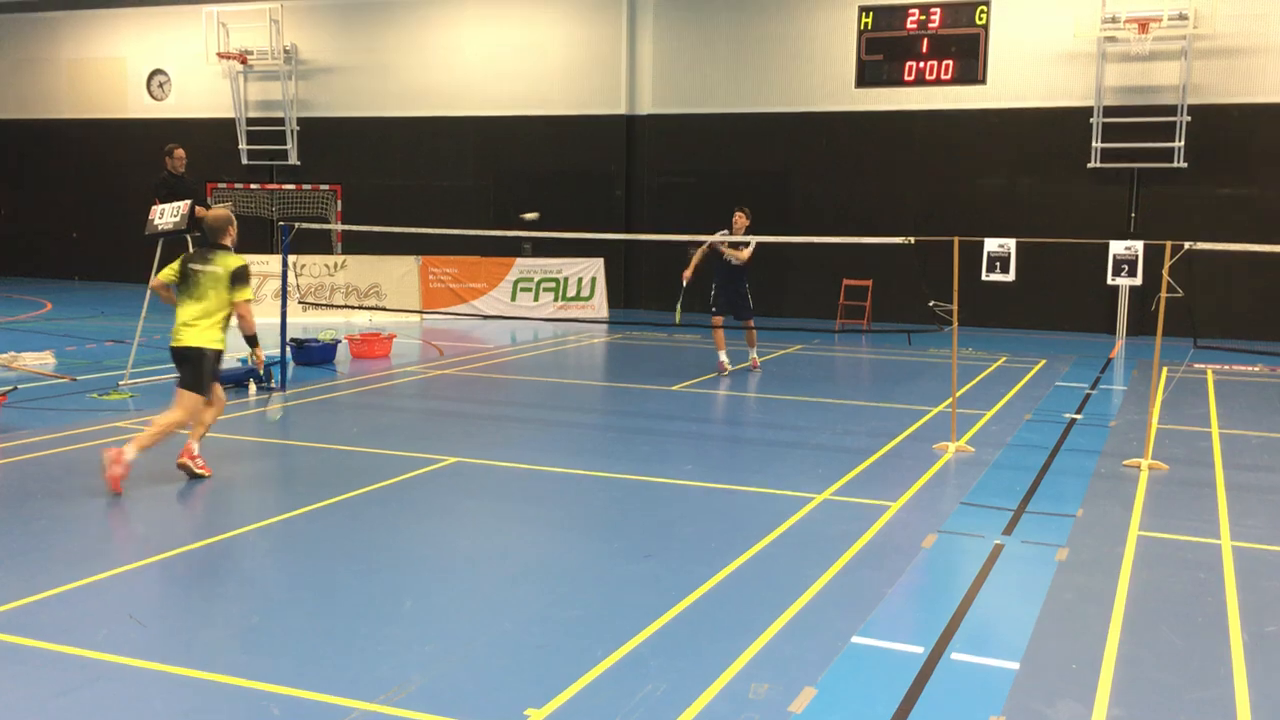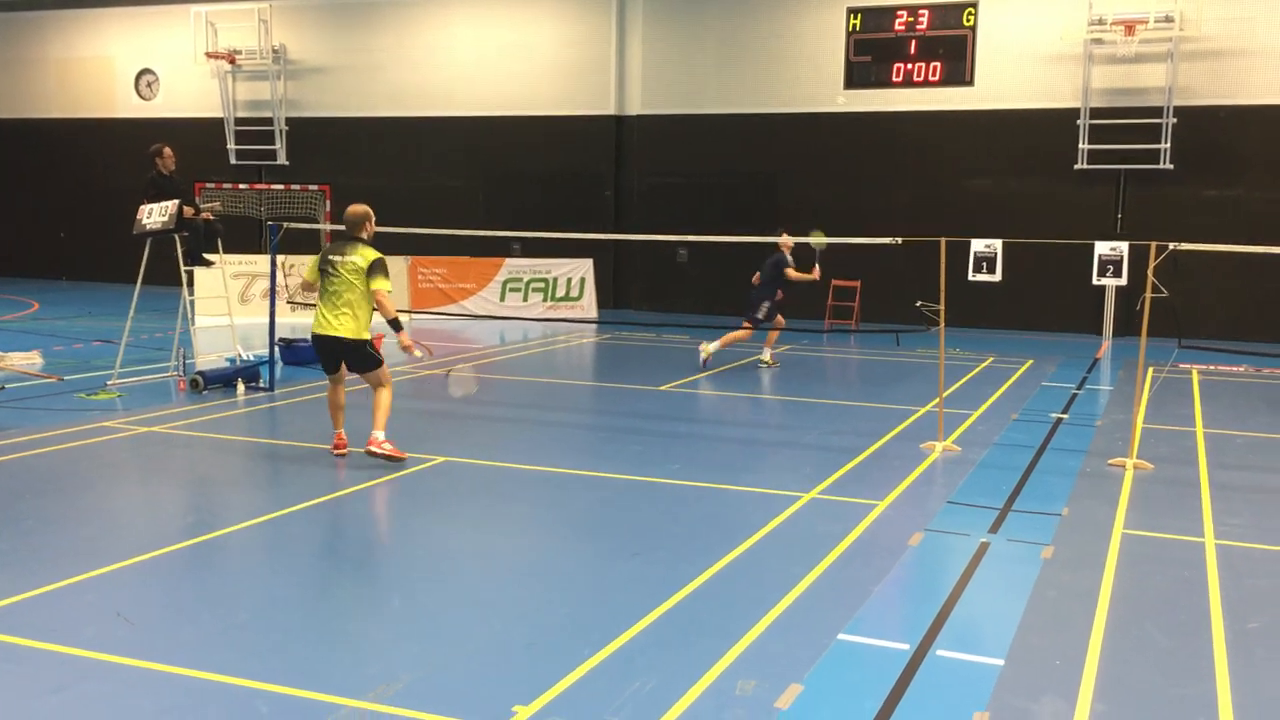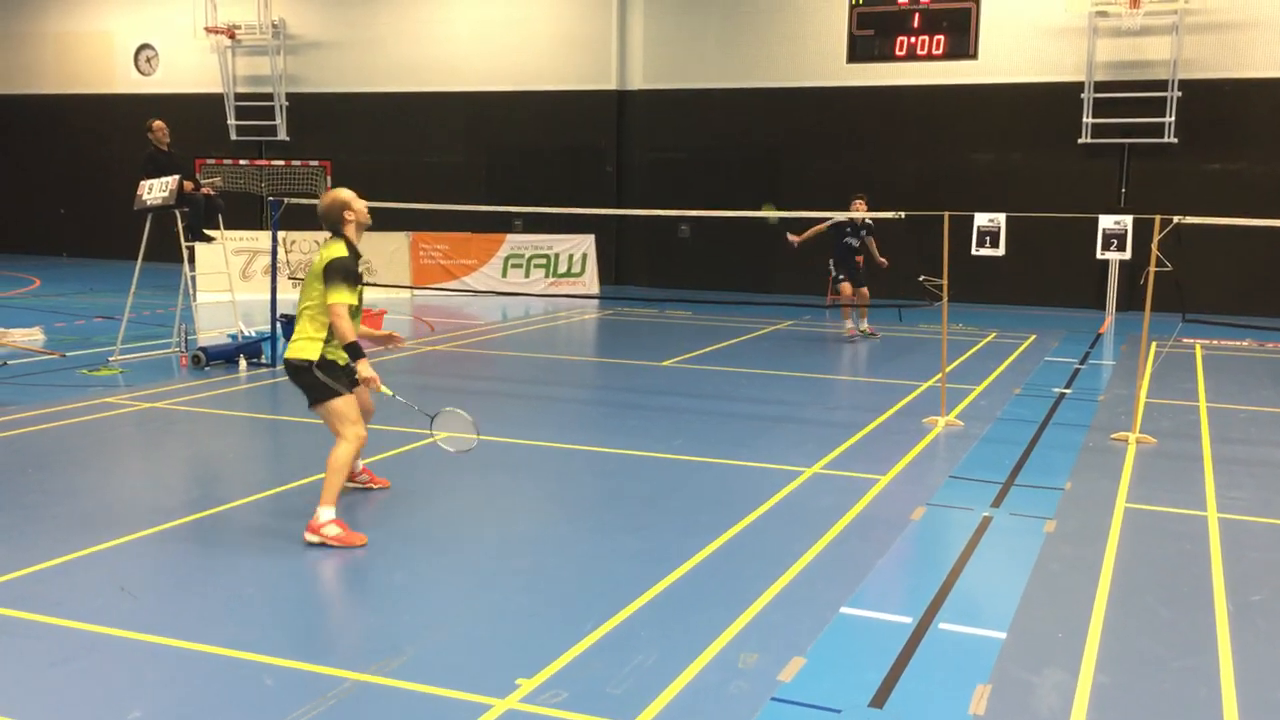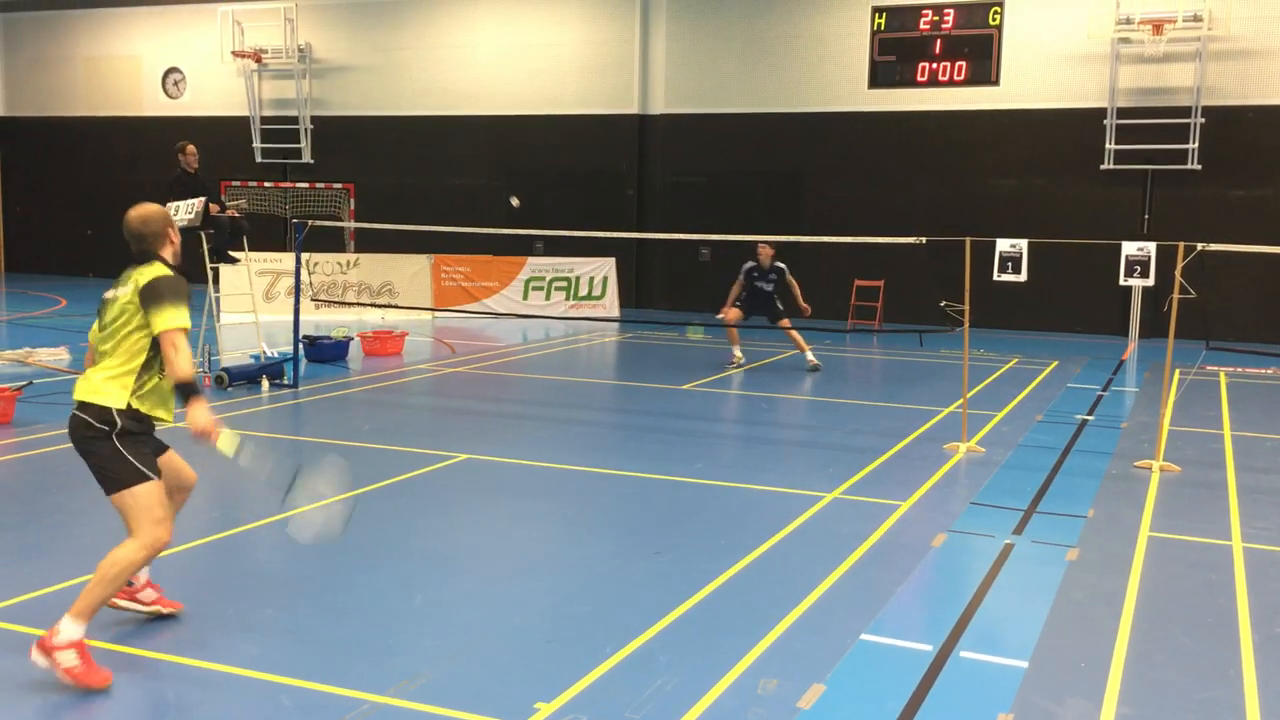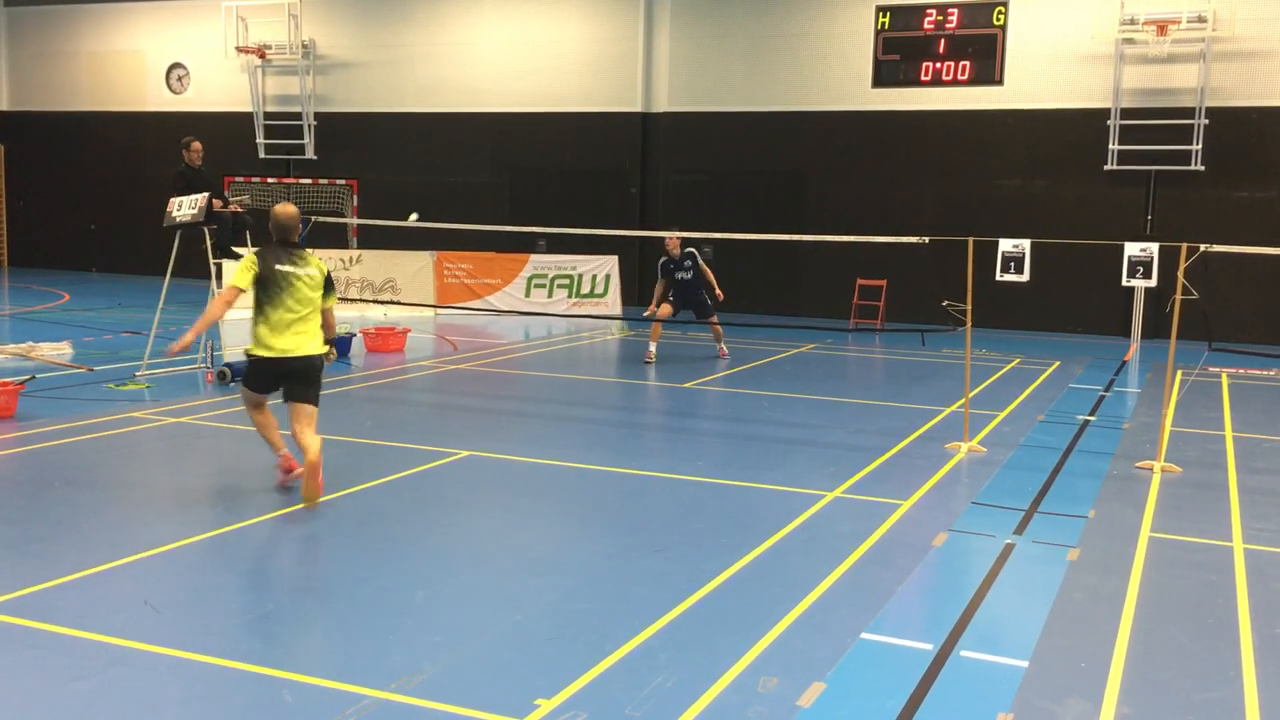
dt=1s
person 1, frame 1
left shoulder: (189, 259)
right shoulder: (236, 266)
left elbow: (156, 285)
right elbow: (243, 313)
right wrist: (255, 346)
left hip: (181, 342)
right hip: (203, 347)
left knee: (216, 400)
right knee: (183, 414)
left ankle: (191, 452)
right ankle: (123, 455)
person 1, frame 2
left shoulder: (328, 253)
right shoulder: (373, 258)
left elbow: (306, 285)
right elbow: (380, 298)
right wrist: (401, 332)
left hip: (321, 334)
right hip: (353, 337)
left knee: (336, 382)
right knee: (383, 384)
left ankle: (339, 437)
right ankle: (378, 439)
person 1, frame 3
left shoulder: (336, 253)
right shoulder: (342, 258)
right elbow: (337, 315)
left wrist: (374, 336)
right wrist: (360, 360)
left hip: (323, 356)
right hip: (311, 360)
left knee: (365, 404)
right knee: (352, 433)
left ankle: (352, 470)
right ankle: (323, 521)
person 1, frame 4
left shoulder: (121, 284)
right shoulder: (165, 282)
right elbow: (174, 346)
right wrist: (195, 402)
left hip: (108, 415)
right hip: (110, 421)
left knee: (180, 481)
right knee: (152, 535)
left ankle: (133, 582)
right ankle: (63, 636)
person 1, frame 5
left shoulder: (258, 259)
right shoulder: (319, 267)
left elbow: (225, 301)
right elbow: (328, 317)
left wrist: (190, 335)
right wrist: (329, 345)
left hip: (266, 356)
right hip: (306, 358)
left knee: (254, 404)
right knee: (305, 431)
left ankle: (286, 461)
right ankle: (310, 460)
